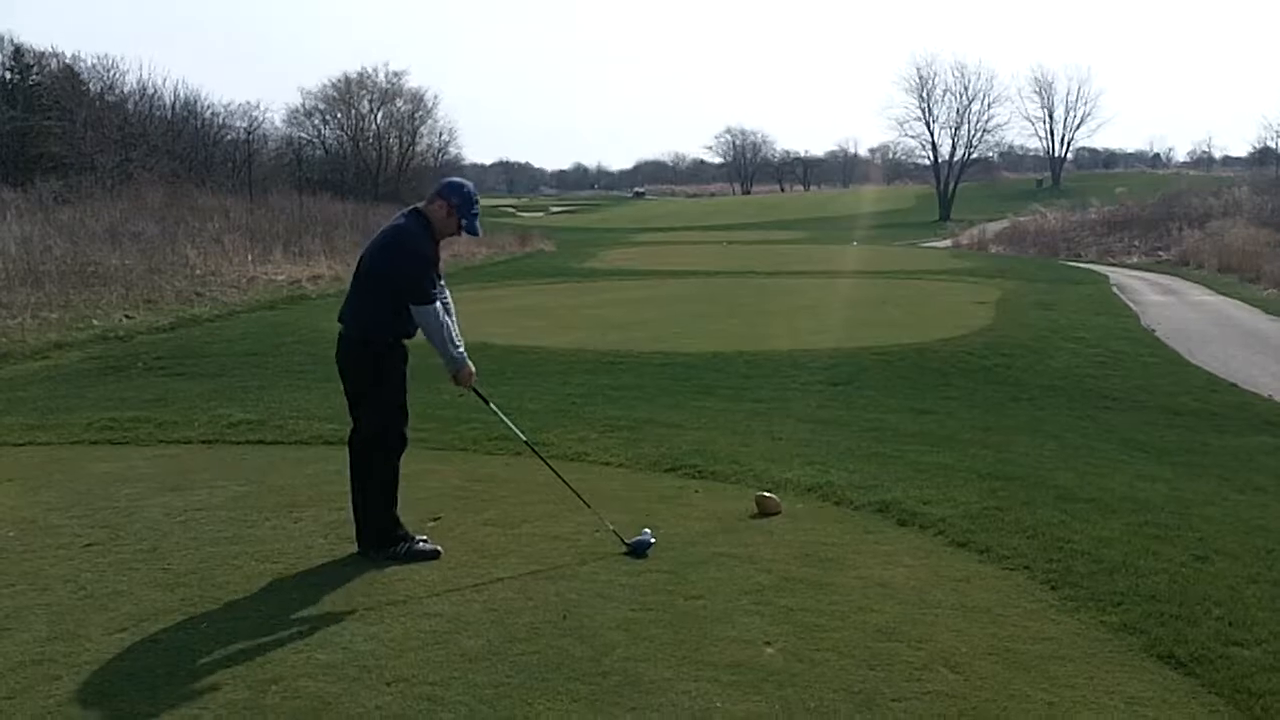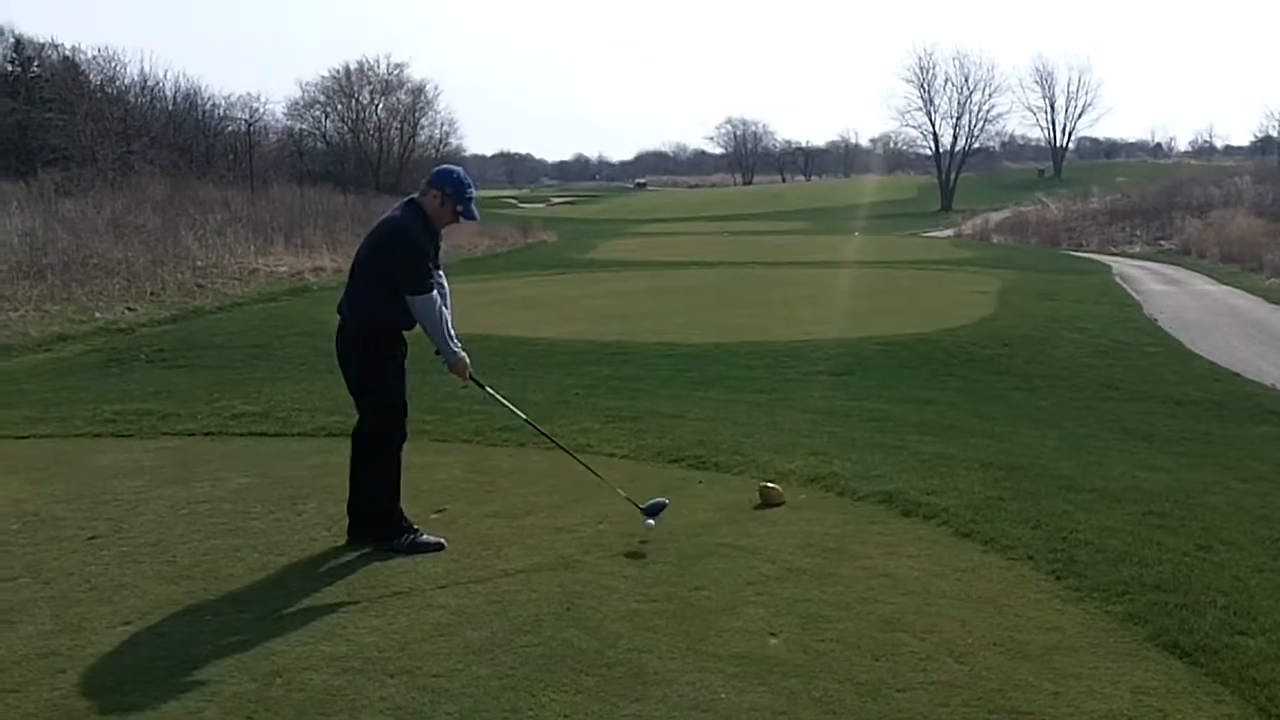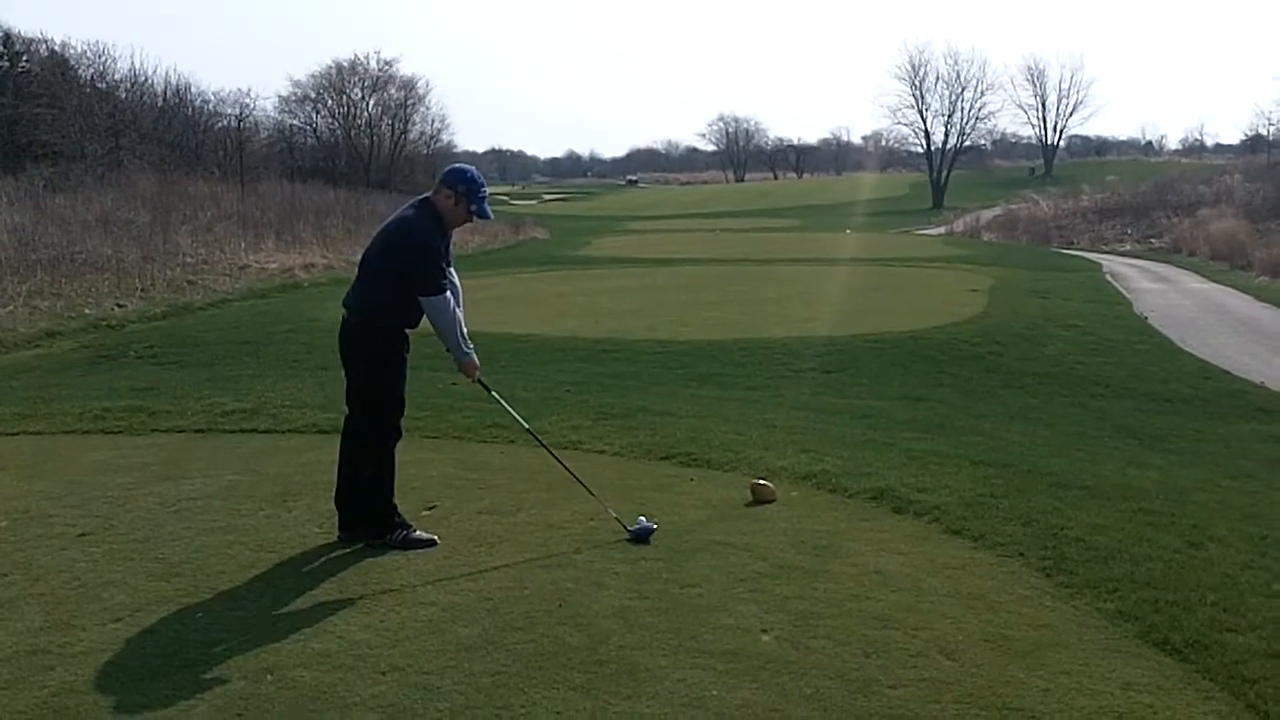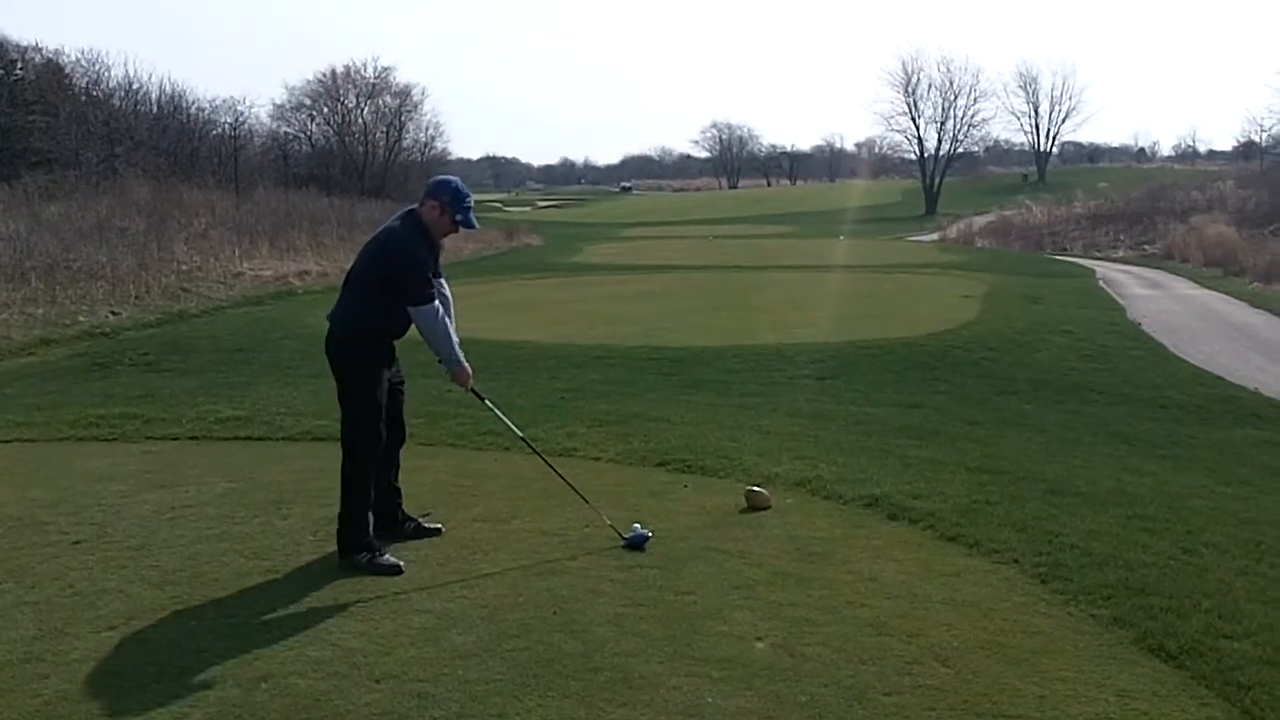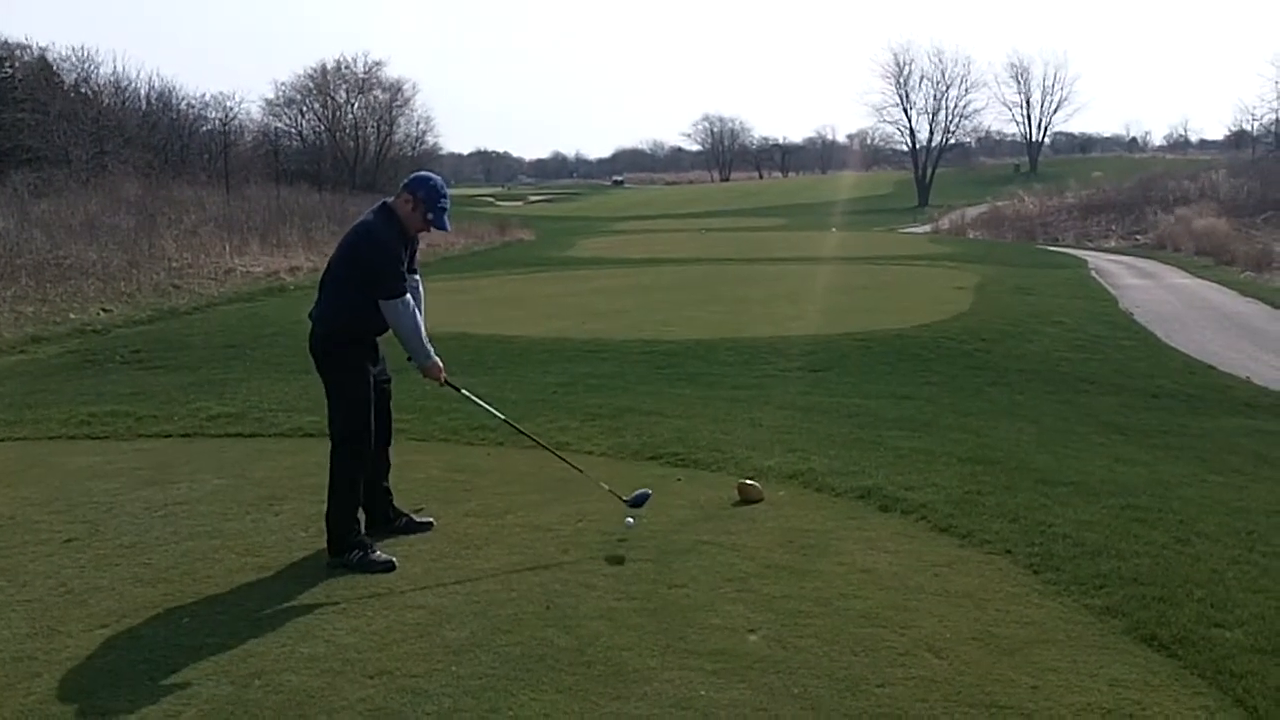
dt=1s
person 1, frame 1
left shoulder: (419, 234)
right shoulder: (408, 241)
left elbow: (440, 295)
right elbow: (428, 312)
left wrist: (459, 354)
right wrist: (457, 362)
left hip: (377, 346)
right hip: (368, 349)
left knee: (379, 438)
right knee: (382, 440)
left ankle: (377, 532)
right ankle: (383, 538)
person 1, frame 2
left shoulder: (422, 226)
right shoulder: (404, 232)
left elbow: (438, 285)
right elbow: (425, 302)
left wrist: (451, 345)
right wrist: (451, 353)
left hip: (376, 337)
right hip: (368, 339)
left knee: (376, 427)
right knee: (387, 429)
left ankle: (365, 523)
right ankle: (389, 529)
person 1, frame 3
left shoulder: (432, 223)
right shoulder: (417, 232)
left elbow: (450, 285)
right elbow: (438, 303)
left wrist: (462, 345)
right wrist: (464, 354)
left hip: (375, 332)
right hip: (371, 335)
left knee: (364, 424)
right knee: (381, 427)
left ankle: (355, 519)
right ankle: (381, 524)
person 1, frame 4
left shoulder: (422, 237)
right shoulder: (403, 243)
left elbow: (439, 295)
right elbow: (427, 313)
left wrist: (452, 356)
right wrist: (456, 364)
left hip: (377, 343)
right hip: (354, 344)
left knee: (391, 433)
right knee: (364, 439)
left ankle: (389, 518)
right ankle: (355, 543)
person 1, frame 5
left shoulder: (399, 231)
right shoulder: (378, 236)
left elbow: (412, 288)
right elbow: (398, 307)
left wrist: (421, 351)
right wrist: (426, 358)
left hip: (361, 339)
right hip: (338, 343)
left knee: (379, 430)
right knee: (353, 438)
left ankle: (381, 514)
right ankle: (345, 542)
